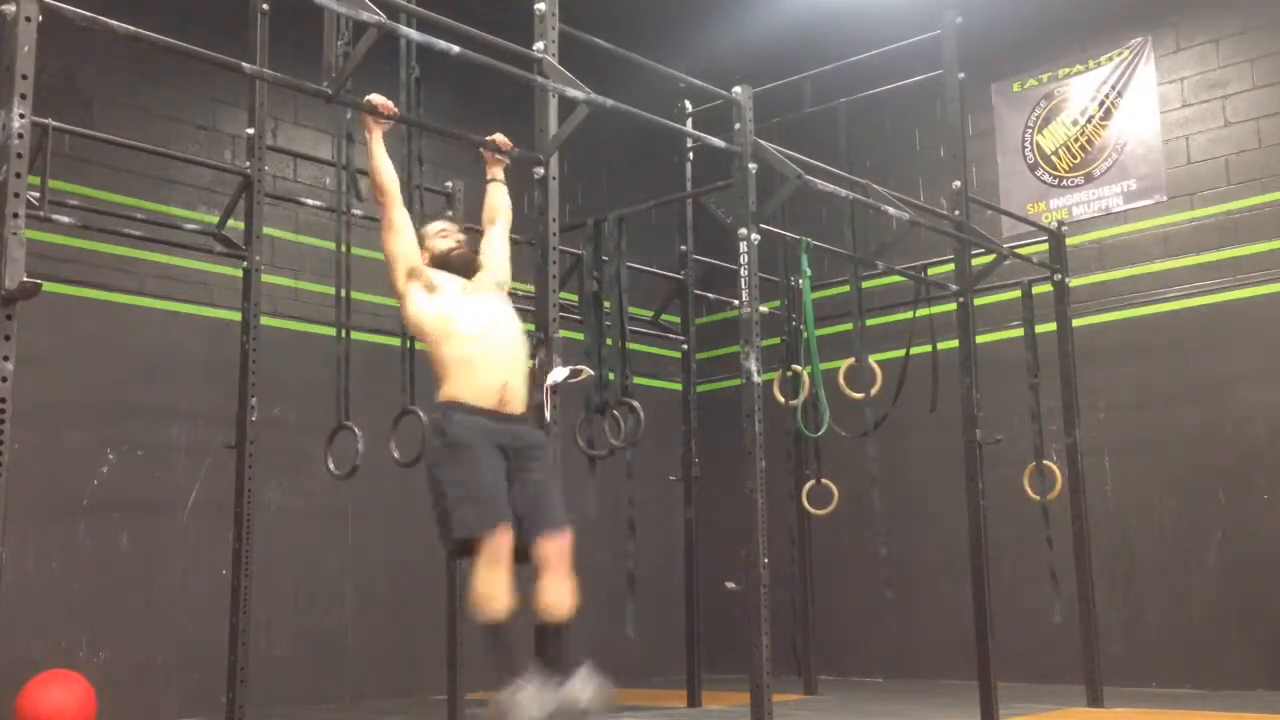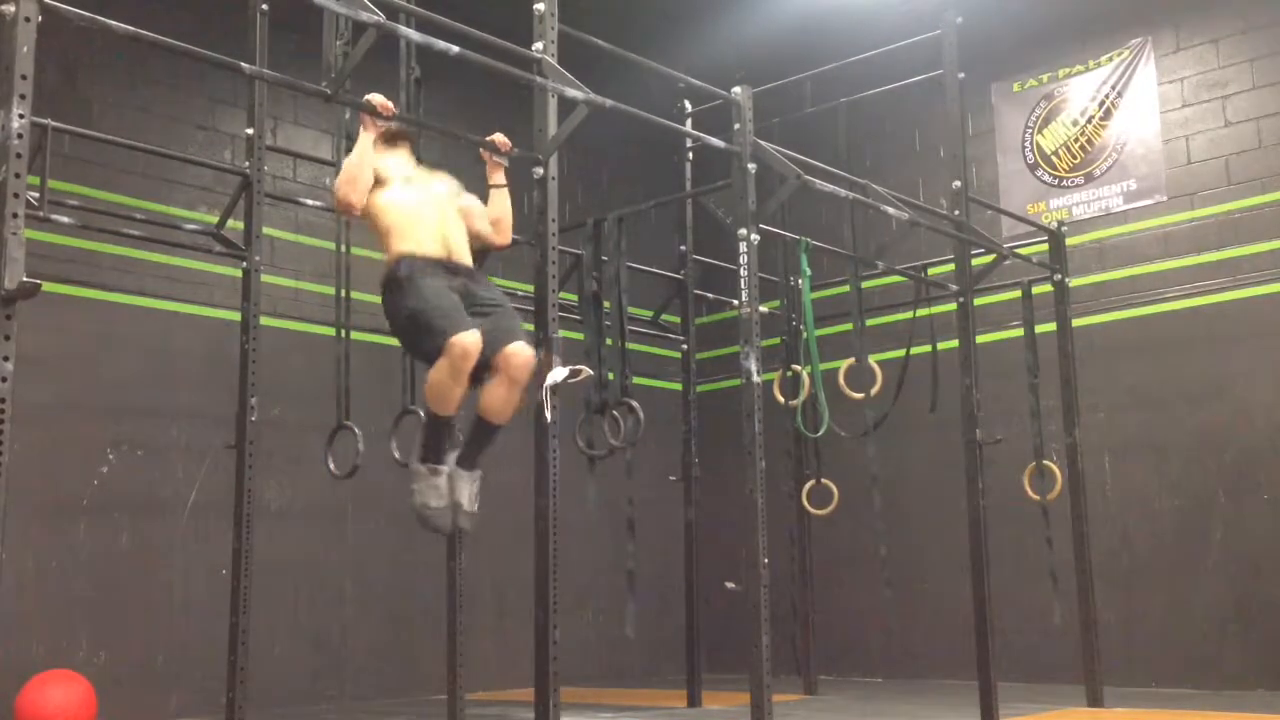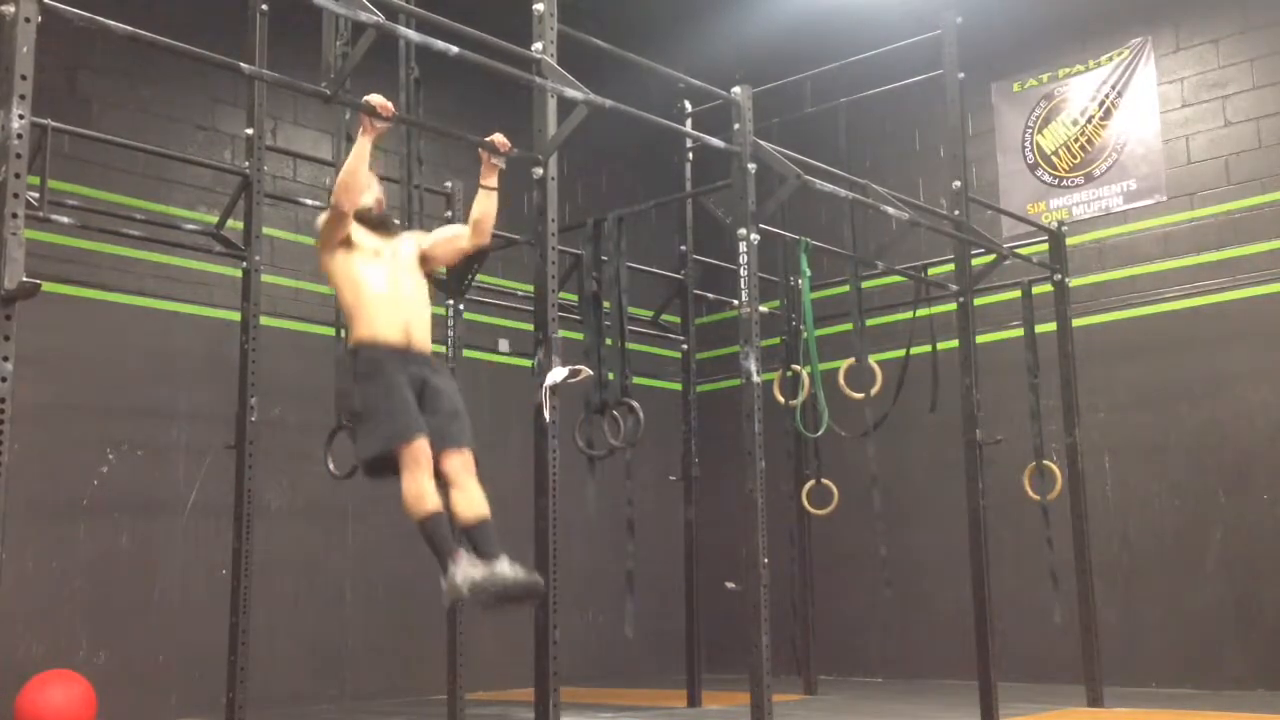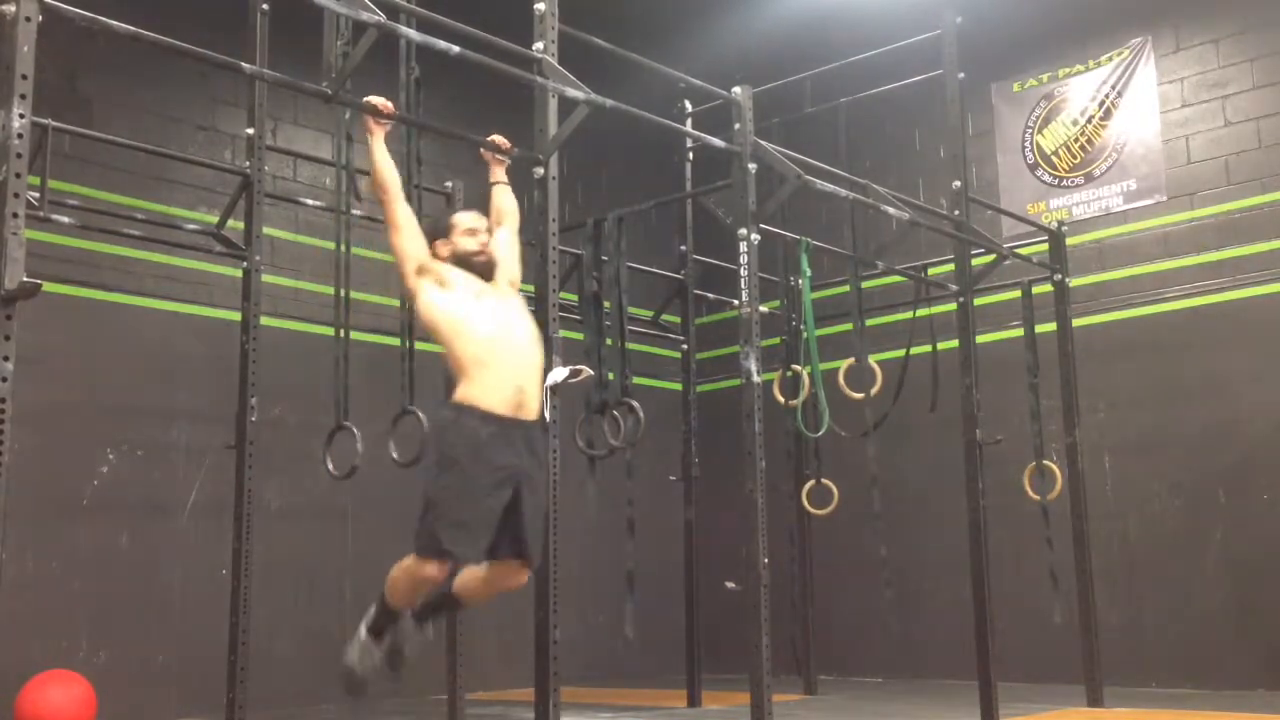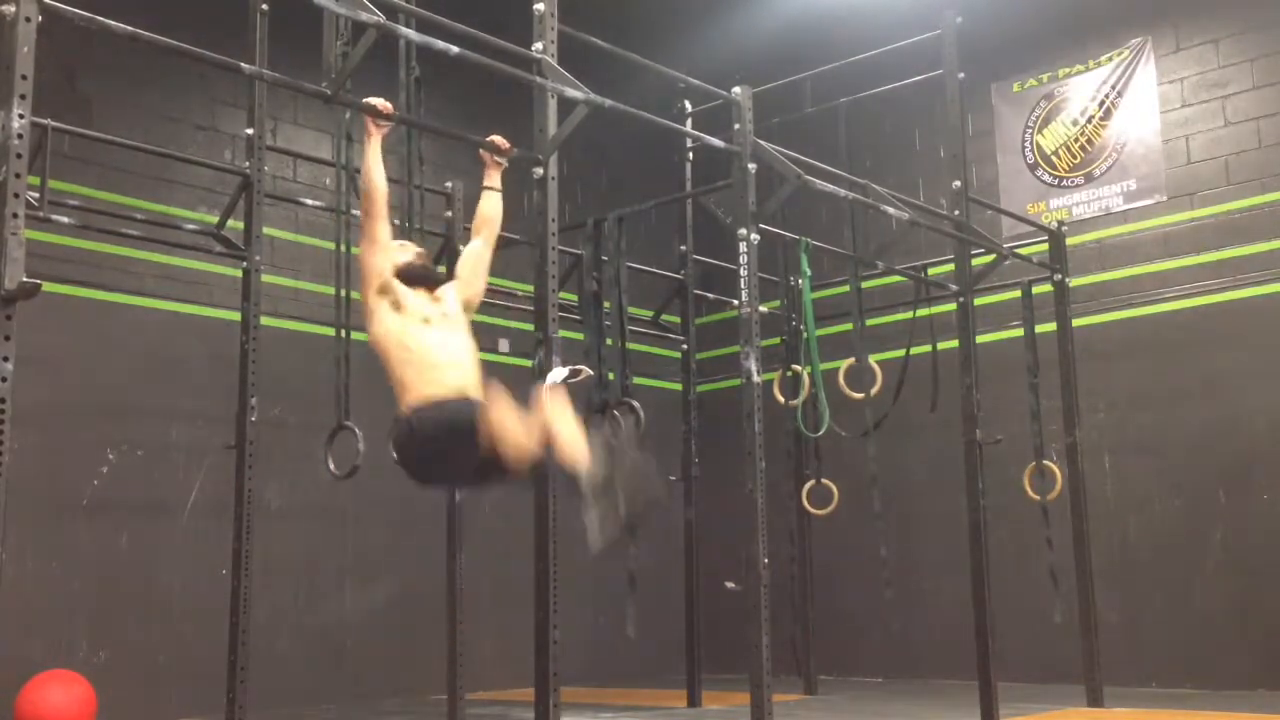
dt=0.5s
person 1, frame 1
left shoulder: (490, 284)
right shoulder: (419, 283)
left elbow: (496, 225)
right elbow: (391, 204)
left wrist: (496, 171)
right wrist: (376, 137)
left hip: (519, 431)
right hip: (464, 427)
left knee: (555, 552)
right knee: (495, 545)
person 1, frame 2
left shoulder: (444, 182)
right shoulder: (371, 165)
left elbow: (499, 235)
right elbow: (348, 200)
left wrist: (496, 173)
right wrist: (368, 132)
left hip: (468, 279)
right hip: (417, 276)
left knee: (518, 359)
right knee: (464, 347)
left ankle: (466, 464)
right ankle: (431, 462)
person 1, frame 3
left shoulder: (413, 245)
right shoulder: (338, 237)
left elbow: (478, 234)
right elbow: (341, 202)
left wrist: (489, 173)
right wrist: (367, 134)
left hip: (426, 366)
right hip: (377, 361)
left knee: (460, 463)
right knee: (416, 456)
left ankle: (493, 563)
right ankle: (456, 566)
person 1, frame 4
left shoulder: (507, 284)
right shoulder: (432, 279)
left elbow: (510, 220)
right elbow: (394, 201)
left wrist: (497, 169)
right wrist: (377, 137)
left hip: (526, 438)
right hip: (472, 433)
left knee: (511, 569)
right knee: (434, 562)
left ankle: (418, 617)
right ankle: (376, 629)
person 1, frame 5
left shoulder: (450, 298)
right shoulder: (385, 300)
left elbow: (483, 238)
right elbow: (375, 208)
left wrist: (493, 175)
right wrist: (373, 141)
left hip: (474, 420)
right hip: (427, 433)
left knee: (551, 397)
right knee: (492, 398)
left ankle: (600, 501)
right ankle: (595, 478)
